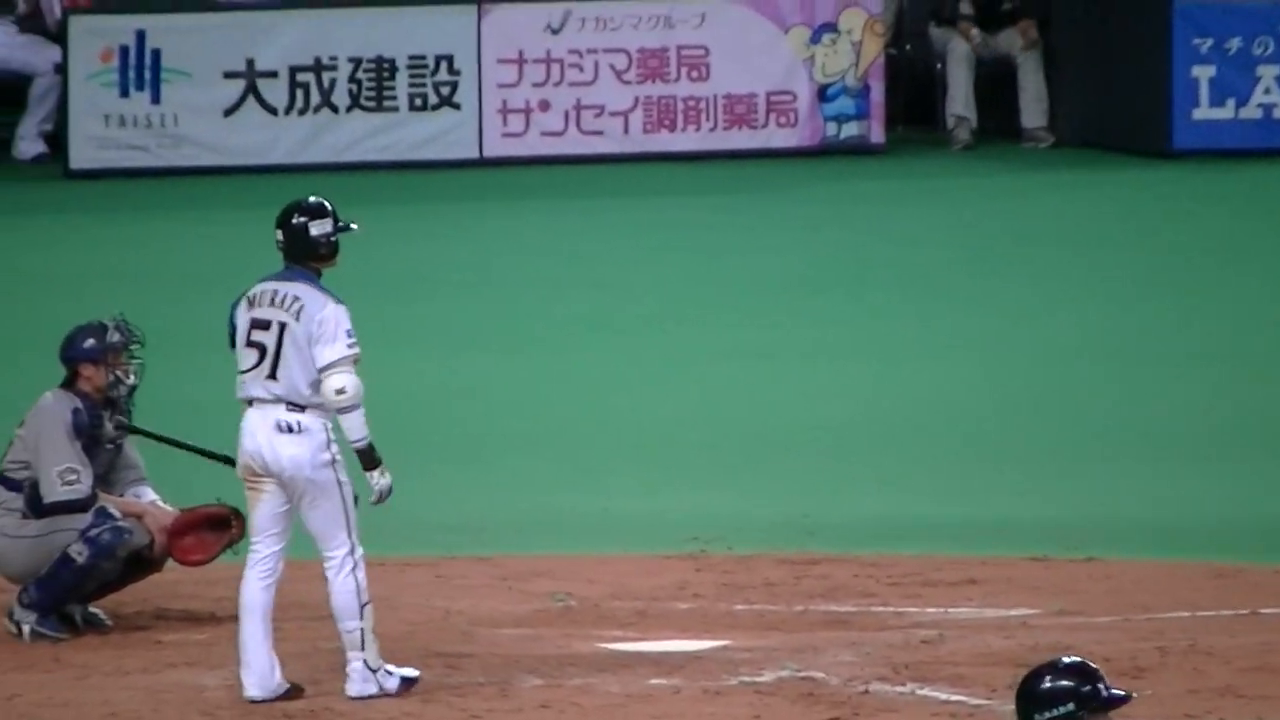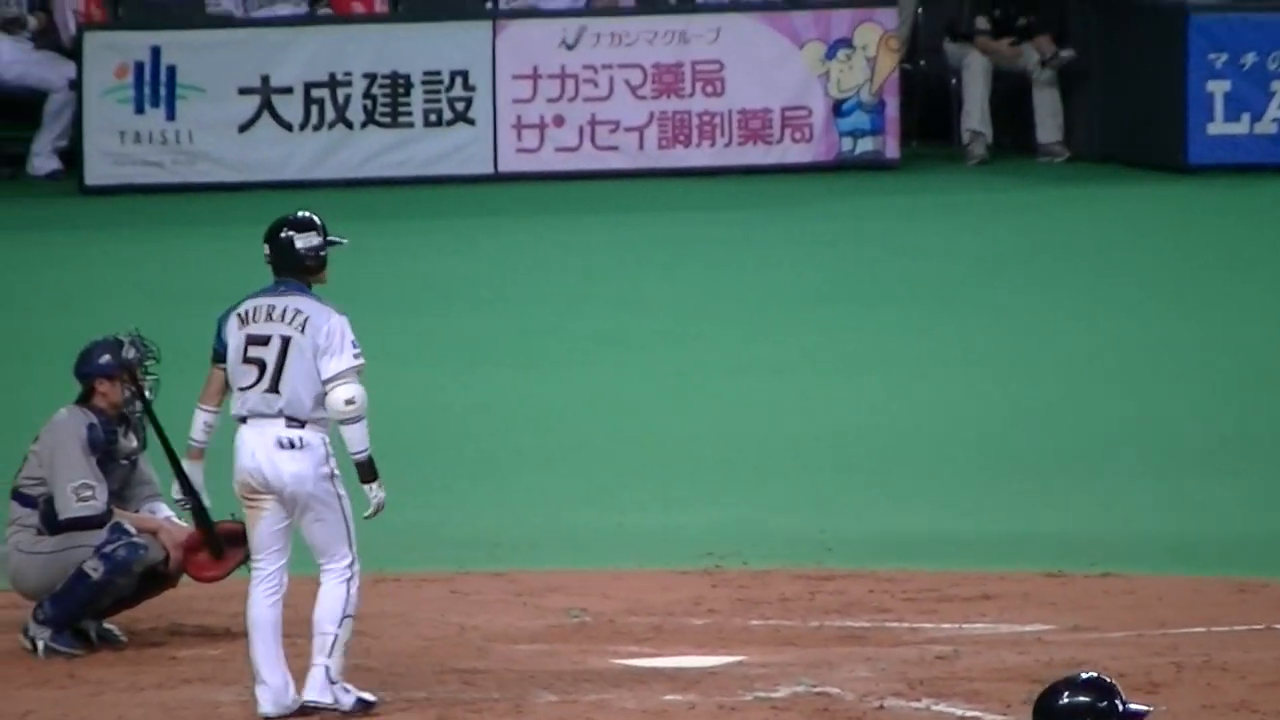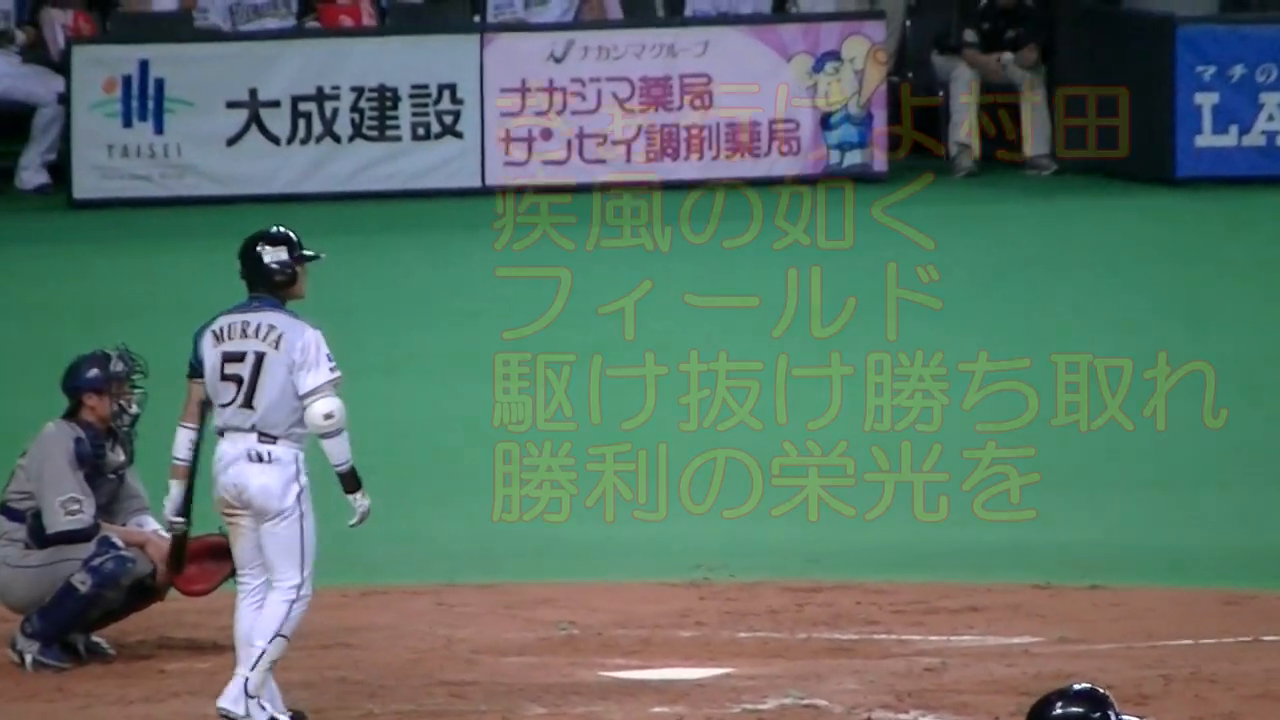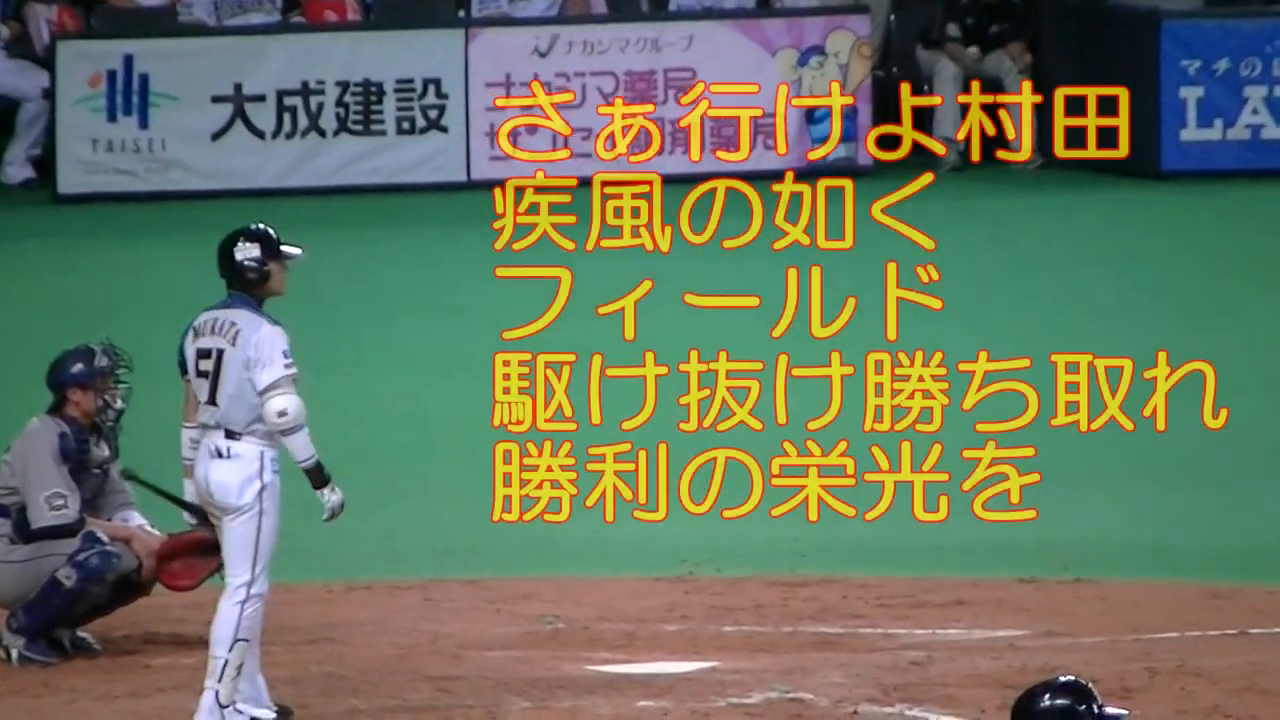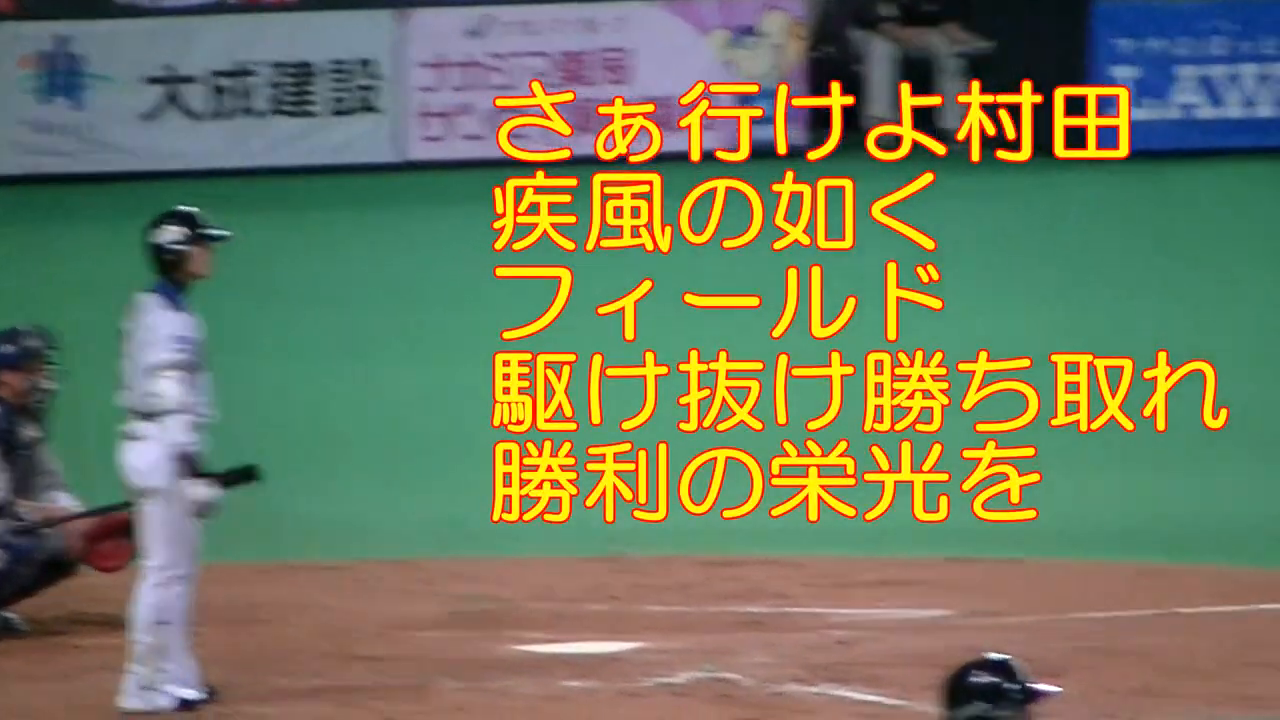
dt=0.3s
person 1, frame 1
left shoulder: (248, 299)
right shoulder: (324, 307)
left elbow: (247, 376)
right elbow: (341, 394)
right wrist: (372, 462)
left hip: (254, 433)
right hip: (303, 438)
left knee: (263, 557)
right knee: (342, 556)
left ankle: (259, 677)
right ankle: (365, 671)
person 1, frame 2
left shoulder: (237, 315)
right shoulder: (326, 320)
left elbow: (212, 394)
right elbow: (347, 405)
left wrist: (193, 460)
right wrist: (369, 475)
left hip: (249, 449)
right hip: (302, 452)
left knee: (266, 572)
right knee: (340, 566)
person 1, frame 3
left shoulder: (212, 331)
right shoulder: (300, 335)
left elbow: (192, 410)
right elbow: (325, 419)
left wrist: (178, 481)
right wrist: (353, 486)
left hip: (228, 465)
right hip: (277, 467)
left knee: (252, 587)
right knee: (289, 587)
person 1, frame 4
left shoulder: (200, 326)
right shoulder: (263, 332)
left elbow: (191, 410)
right elbow: (284, 417)
left wrist: (190, 479)
right wrist: (322, 482)
left hip: (209, 463)
right hip: (248, 465)
left knee: (248, 585)
right knee: (245, 588)
person 1, frame 5
left shoulder: (151, 307)
right shoulder: (169, 316)
right elbow: (170, 402)
right wrist: (196, 474)
left hip: (147, 446)
right hip: (163, 451)
left knee: (178, 568)
right knee: (163, 570)
left ankle: (175, 678)
right ankle: (141, 684)
person 2, frame 1
left shoulder: (112, 413)
right shoulder: (55, 410)
left elbow: (131, 482)
right elbow: (68, 497)
left wrist: (163, 514)
right wrist: (143, 510)
left hip: (68, 531)
left knee: (156, 537)
right knee: (114, 530)
left ankle: (68, 602)
right ankle: (31, 606)
person 2, frame 2
left shoulder: (127, 429)
right shoulder: (70, 426)
left elbow: (146, 498)
right elbow: (84, 513)
left wrist: (180, 530)
right wrist: (158, 526)
left hip: (81, 546)
right hip: (33, 554)
left knee: (168, 554)
right knee: (129, 547)
left ankle: (83, 617)
right ankle: (46, 623)
person 2, frame 3
left shoulder: (114, 443)
right shoulder: (58, 440)
left elbow: (134, 512)
right elbow: (72, 527)
left wrist: (162, 542)
right wrist: (145, 540)
left hip: (69, 561)
left knee: (156, 567)
right knee: (116, 559)
left ankle: (70, 631)
right ankle: (34, 636)
person 2, frame 4
left shoulder: (99, 438)
right shoulder: (42, 436)
left elbow: (120, 507)
right elbow: (56, 522)
left wrist: (152, 539)
right wrist: (130, 534)
left hip: (50, 554)
left knee: (140, 563)
right knee: (102, 556)
left ankle: (56, 626)
person 2, frame 5
left shoulder: (29, 418)
left elbow: (49, 488)
left wrist: (81, 520)
right wrist: (62, 517)
left knee: (72, 542)
right knee: (38, 541)
